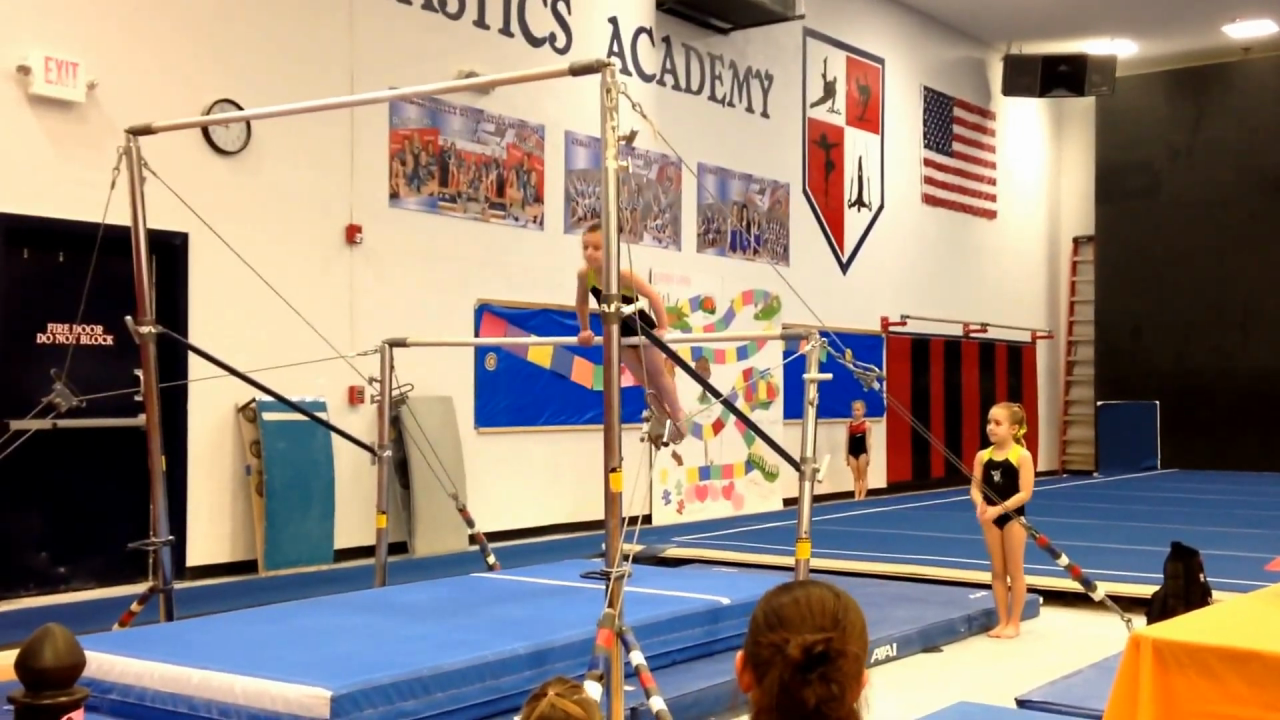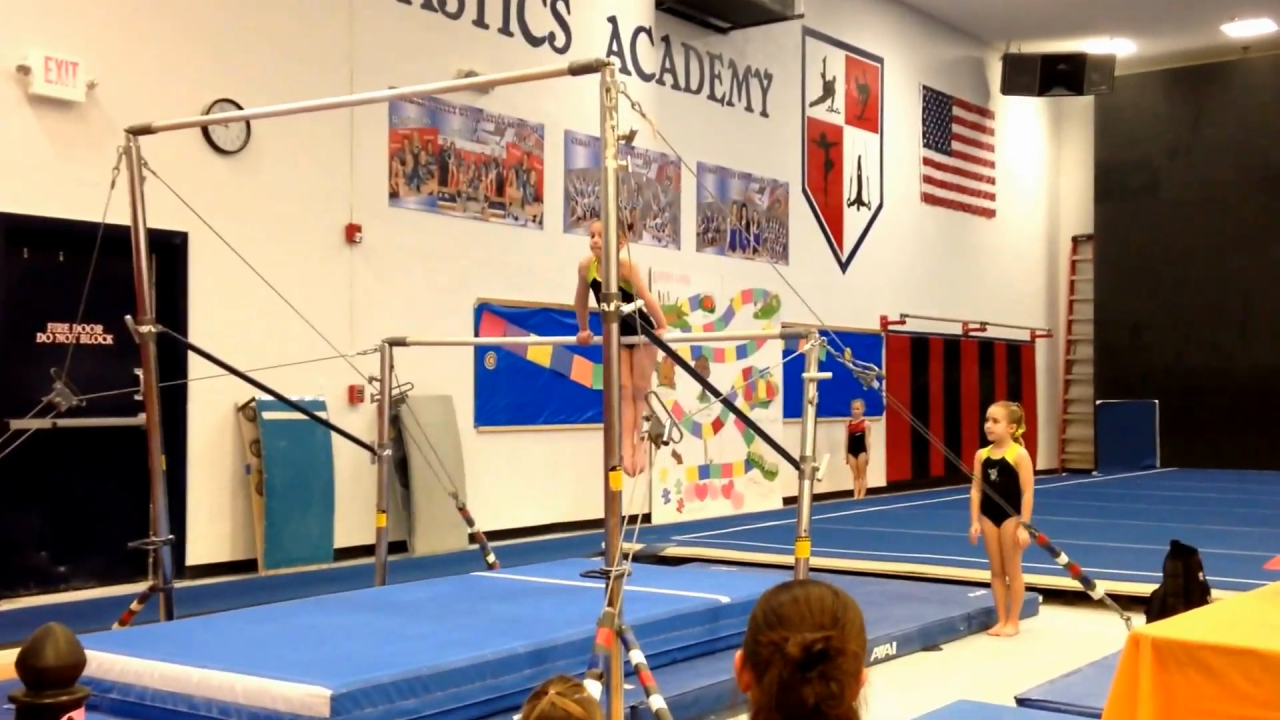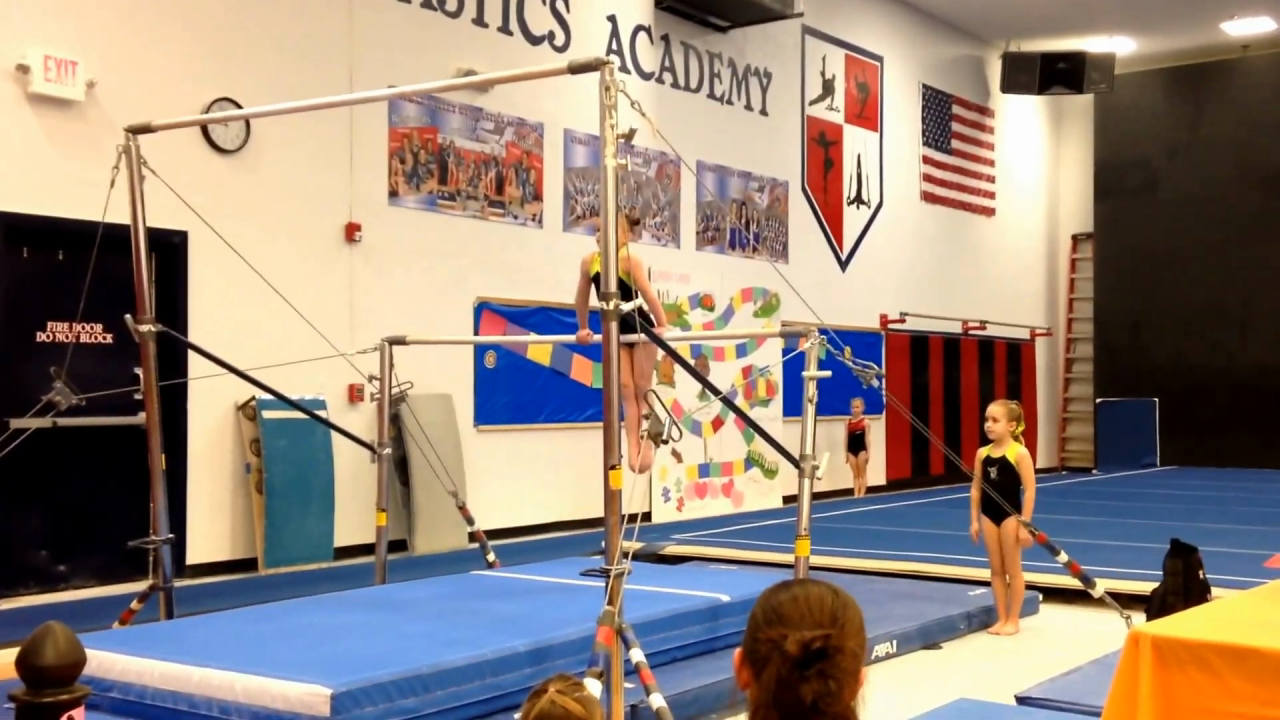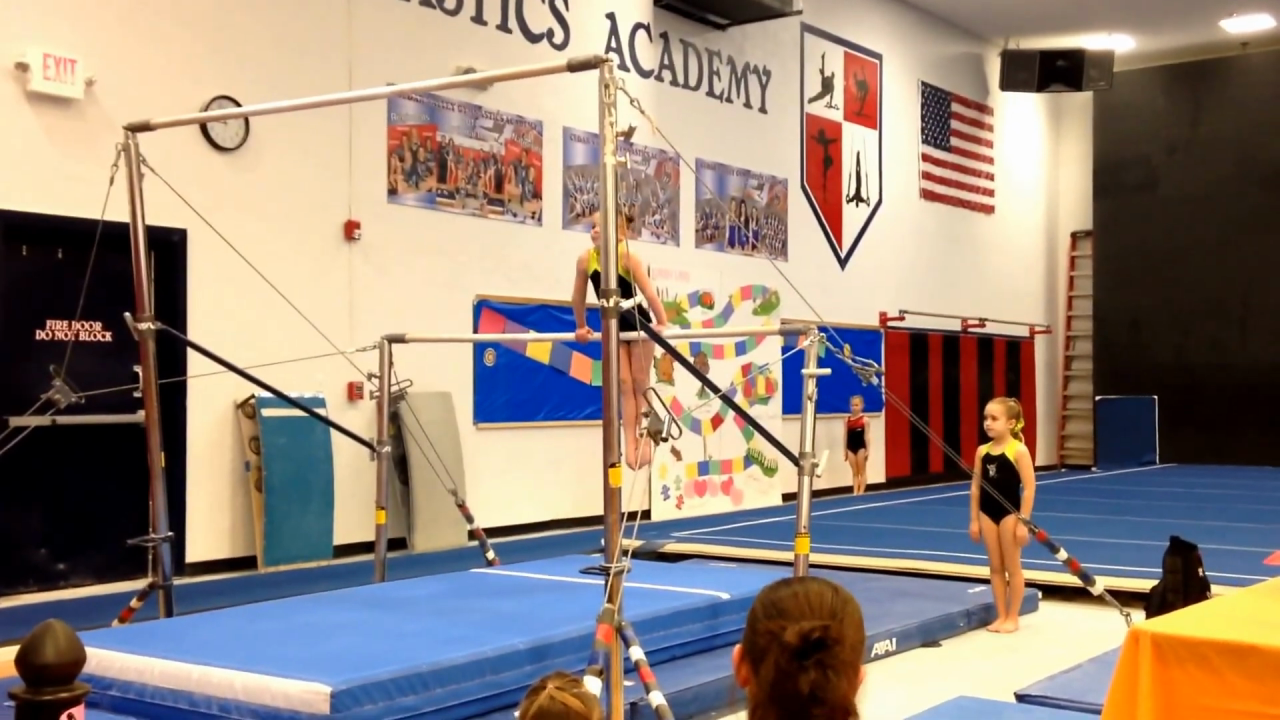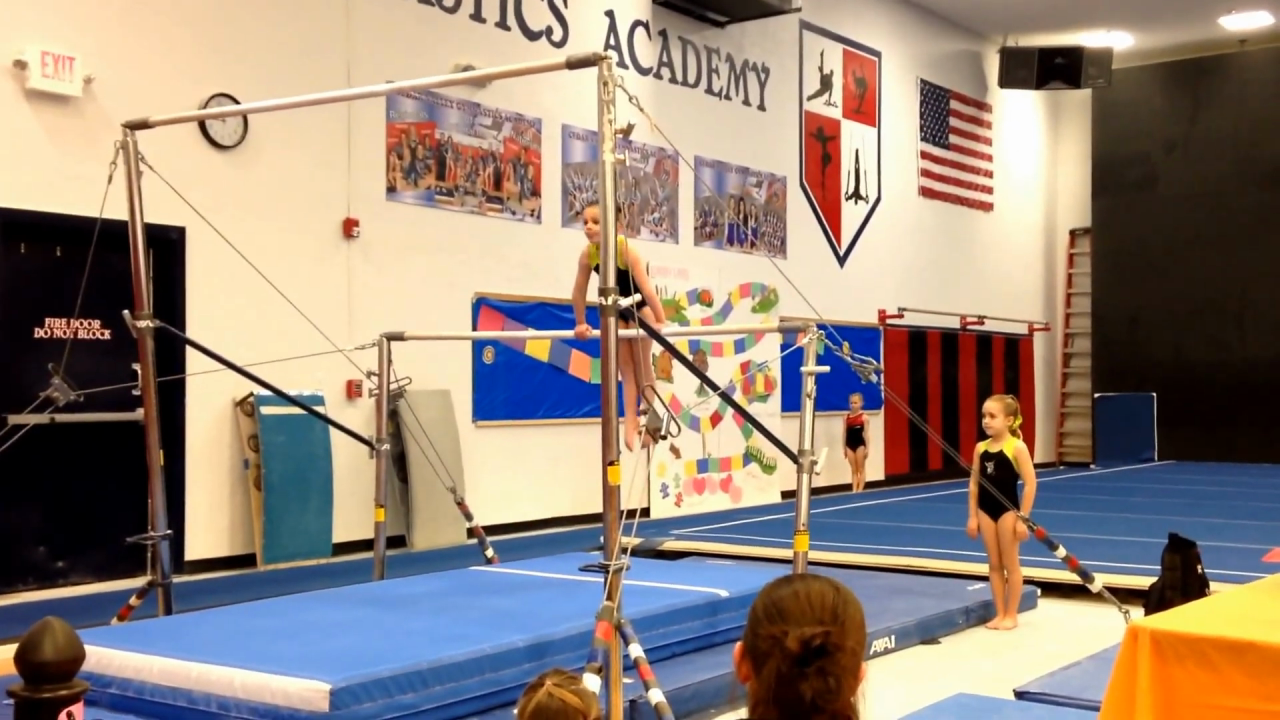
dt=0.3s
person 1, frame 1
left shoulder: (621, 274)
right shoulder: (584, 274)
left elbow: (652, 296)
right elbow: (582, 303)
left wrist: (663, 328)
right wrist: (585, 330)
left hip: (643, 329)
right hip: (621, 333)
left knee: (658, 377)
right knee: (646, 382)
left ankle: (677, 415)
right ankle: (666, 419)
person 1, frame 2
left shoulder: (624, 265)
right shoulder: (586, 266)
left elbow: (646, 297)
right elbow: (581, 301)
left wrist: (661, 327)
right wrist: (584, 330)
left hip: (641, 330)
right hip: (616, 334)
left knee: (640, 390)
right knee: (624, 391)
left ankle: (641, 447)
right ankle: (627, 448)
person 1, frame 3
left shoulder: (629, 260)
right shoulder: (589, 261)
left elbow: (648, 294)
right elbow: (582, 297)
left wrist: (662, 325)
right wrist: (583, 328)
left hip: (641, 329)
right hip: (615, 332)
left knee: (642, 388)
right knee: (626, 389)
left ankle: (646, 445)
right ankle: (633, 447)
person 1, frame 4
left shoulder: (627, 256)
right shoulder: (585, 260)
left elbow: (648, 291)
right elbow: (578, 297)
left wrist: (662, 323)
right wrist: (582, 326)
left hip: (639, 323)
right hip: (614, 327)
left knee: (640, 384)
right knee: (624, 384)
left ankle: (645, 441)
right ankle: (630, 444)
person 1, frame 5
left shoulder: (624, 248)
right shoulder: (587, 253)
left elbow: (645, 285)
right elbow: (579, 290)
left wrist: (661, 320)
right wrist: (580, 323)
left hip: (640, 307)
right hip: (616, 311)
left knee: (641, 365)
right knee: (625, 367)
right ankle: (631, 424)
person 2, frame 1
left shoulder: (1022, 455)
right shoulder: (983, 456)
left elbow: (1025, 493)
right elbow: (975, 488)
left wrist: (999, 509)
right wrist: (981, 505)
left hip: (1013, 518)
right hip: (991, 518)
left knee: (1015, 571)
right knee: (997, 572)
left ankle: (1014, 622)
right ankle: (1002, 621)
person 2, frame 2
left shoulder: (1019, 454)
right shoulder: (982, 455)
left elbow: (1028, 493)
right elbow: (976, 490)
left wrist: (1024, 526)
right wrist: (975, 520)
left hip: (1010, 517)
right hip: (989, 516)
left knee: (1012, 570)
right knee: (996, 570)
left ankle: (1013, 621)
right ankle: (1001, 619)
person 2, frame 3
left shoulder: (1019, 453)
right shoulder: (982, 453)
left elbow: (1029, 491)
right elbow: (976, 488)
left wrist: (1025, 524)
right wrist: (974, 520)
left hip: (1010, 516)
right hip: (988, 515)
left knee: (1012, 569)
right knee: (996, 569)
left ankle: (1013, 619)
right ankle: (1001, 618)
person 2, frame 4
left shoulder: (1019, 451)
right shoulder: (982, 451)
left elbow: (1029, 489)
right elbow: (976, 487)
left wrist: (1023, 522)
right wrist: (974, 519)
left hip: (1010, 514)
right hip: (987, 513)
left knee: (1012, 567)
right knee: (995, 567)
left ankle: (1013, 617)
right ankle: (1001, 616)
person 2, frame 5
left shoulder: (1017, 447)
right shoulder: (980, 448)
left elbow: (1030, 484)
right elbow: (974, 484)
left wrist: (1023, 518)
right wrist: (972, 516)
left hip: (1007, 511)
right hip: (985, 511)
left knee: (1010, 564)
right knee: (994, 564)
left ankle: (1011, 615)
right ankle: (999, 613)
